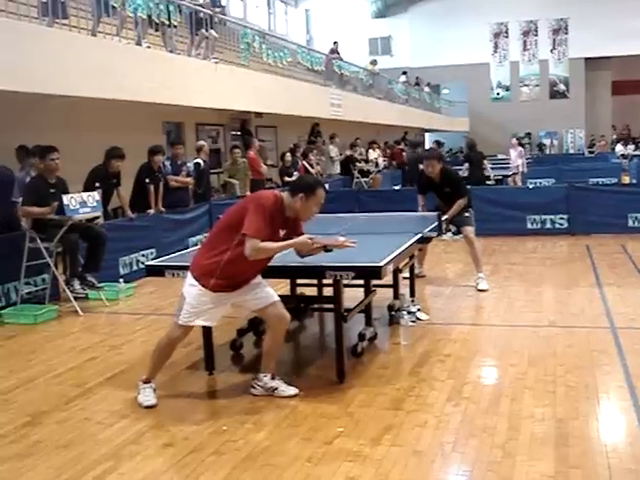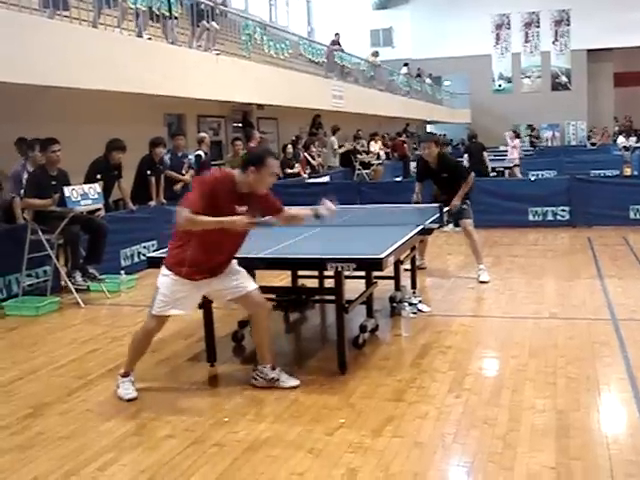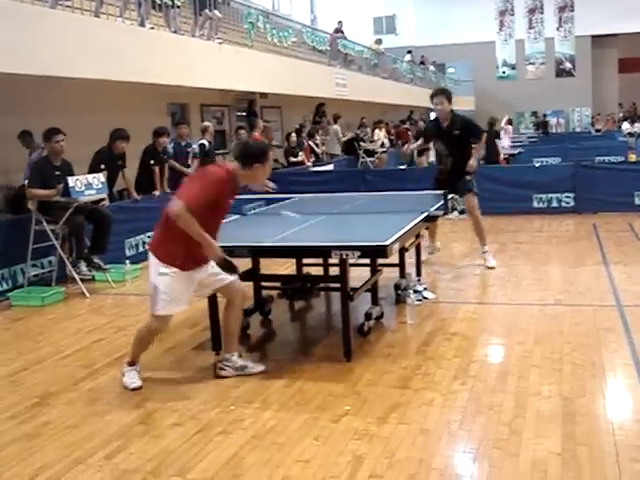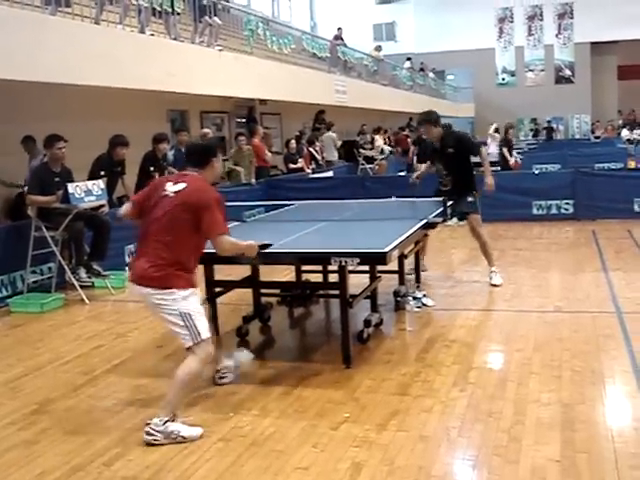
dt=0.5s
person 1, frame 1
left shoulder: (291, 215)
right shoulder: (263, 203)
left elbow: (302, 250)
right elbow: (253, 251)
left wrist: (328, 245)
right wrist: (293, 242)
left hip: (245, 280)
right hip: (208, 277)
left knee: (280, 319)
right knee: (178, 332)
left ankle: (265, 379)
right ankle: (147, 383)
person 1, frame 2
left shoulder: (258, 193)
right shoulder: (212, 182)
left elbow: (283, 215)
right elbow: (182, 221)
left wrist: (314, 212)
right wrist: (228, 222)
left hip: (222, 267)
right hip: (182, 268)
left knee: (261, 307)
right knee: (153, 325)
left ankle: (265, 371)
right ankle: (126, 375)
person 1, frame 3
left shoulder: (229, 176)
right shoulder: (215, 177)
right elbow: (177, 210)
left wrist: (254, 185)
right wrist: (209, 243)
left hip: (201, 255)
right hip: (171, 258)
left knee: (238, 293)
right knee: (158, 323)
left ankle: (229, 360)
right ankle: (131, 365)
person 1, frame 4
left shoulder: (162, 183)
right shoulder: (206, 194)
left elbow: (125, 213)
right elbow: (222, 245)
right wrist: (247, 247)
left hip: (141, 275)
right hip: (166, 283)
left knee: (203, 310)
right knee: (203, 350)
right ankle: (161, 424)
person 2, frame 1
left shoulder: (452, 175)
right shoulder: (423, 176)
left elbow: (463, 199)
right elbow: (421, 194)
left wrist: (448, 217)
right wrist: (422, 206)
left hip: (461, 207)
right hip: (441, 208)
left knee: (469, 236)
left ankle: (480, 276)
right ankle: (419, 268)
person 2, frame 2
left shoulder: (450, 162)
right shoulder: (421, 163)
left elbow: (470, 176)
right elbow: (420, 180)
left wrist: (459, 197)
right wrist: (417, 193)
left hip: (456, 200)
right hip: (439, 199)
left knee: (468, 228)
left ankle: (481, 268)
right ankle: (420, 260)
person 2, frame 3
left shoulder: (463, 122)
right shoulder: (432, 125)
left elbow: (482, 137)
right elbow: (424, 140)
left wrist: (474, 158)
right wrist: (413, 147)
left hip: (463, 173)
right hip: (442, 173)
left knee: (473, 209)
left ankle: (485, 251)
right ankle: (432, 244)
person 2, frame 4
left shoulder: (456, 138)
right shoulder: (427, 146)
left elbow: (480, 152)
left wrist: (488, 175)
right wrist: (419, 173)
left hip: (465, 191)
right hip: (443, 191)
left knee: (475, 228)
left ankle: (493, 269)
person 3, frame 1
left shoulder: (61, 182)
right shoulder: (34, 184)
right elbow: (24, 211)
right wrist: (48, 210)
left hip: (64, 221)
right hip: (45, 226)
left knee: (99, 234)
right knee: (72, 239)
left ankle: (86, 274)
right ankle: (72, 279)
person 3, frame 2
left shoulder: (63, 174)
right shoulder: (36, 175)
right elbow: (26, 203)
right wrist: (50, 202)
left hip: (65, 213)
right hip: (46, 217)
left knee: (100, 226)
right knee: (73, 231)
left ankle: (88, 266)
right ankle: (74, 271)
person 3, frame 3
left shoulder: (66, 165)
right shoulder: (40, 166)
right elbow: (30, 193)
right wrist: (54, 192)
left hip: (69, 204)
right hip: (50, 208)
left knee: (104, 216)
right knee: (78, 221)
left ankle: (92, 255)
right ankle: (79, 261)
person 3, frame 4
left shoulder: (66, 171)
right shoulder: (39, 172)
right elbow: (30, 199)
right wrist: (54, 199)
left hip: (69, 210)
right hip: (50, 214)
left knee: (102, 222)
right knee: (77, 227)
left ankle: (92, 262)
right ankle: (78, 268)
